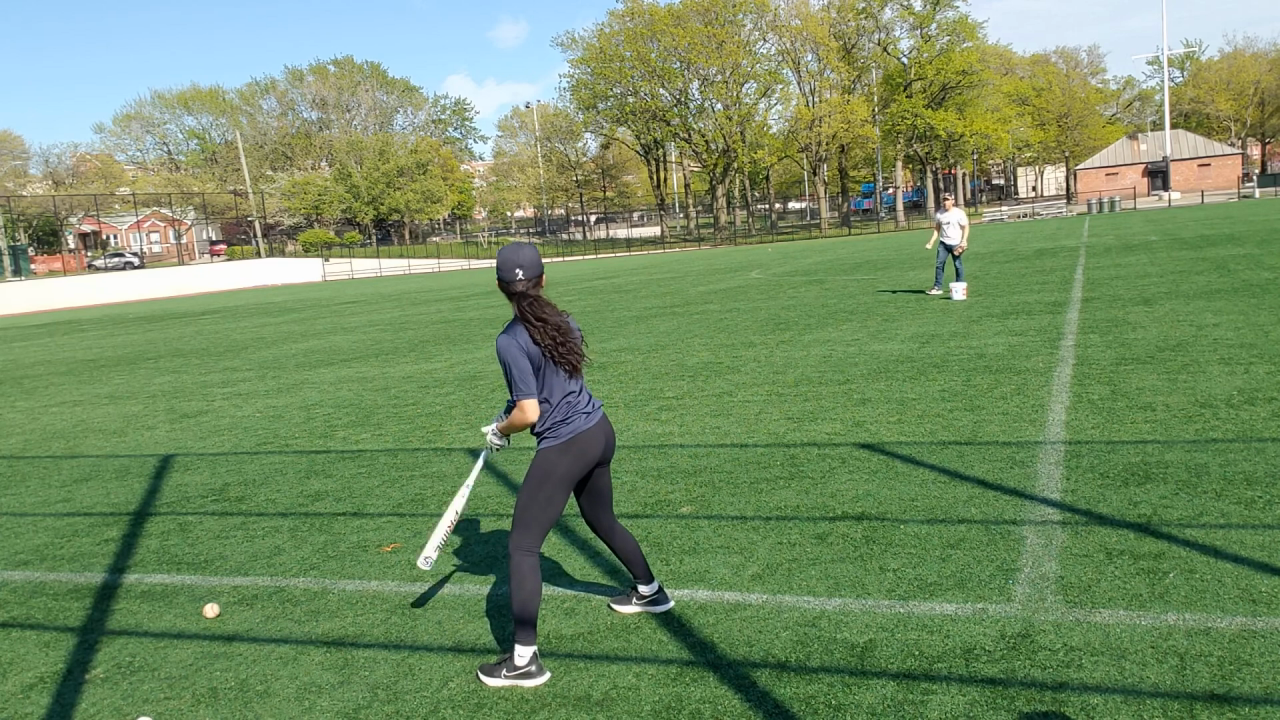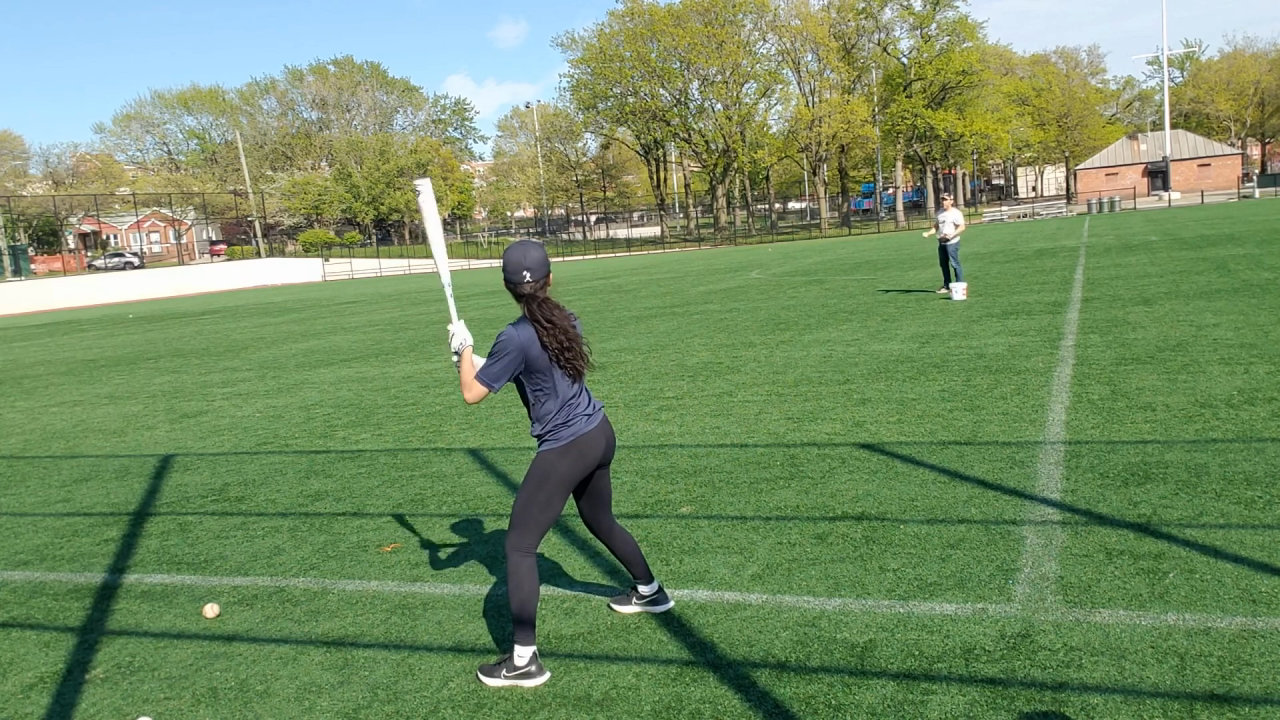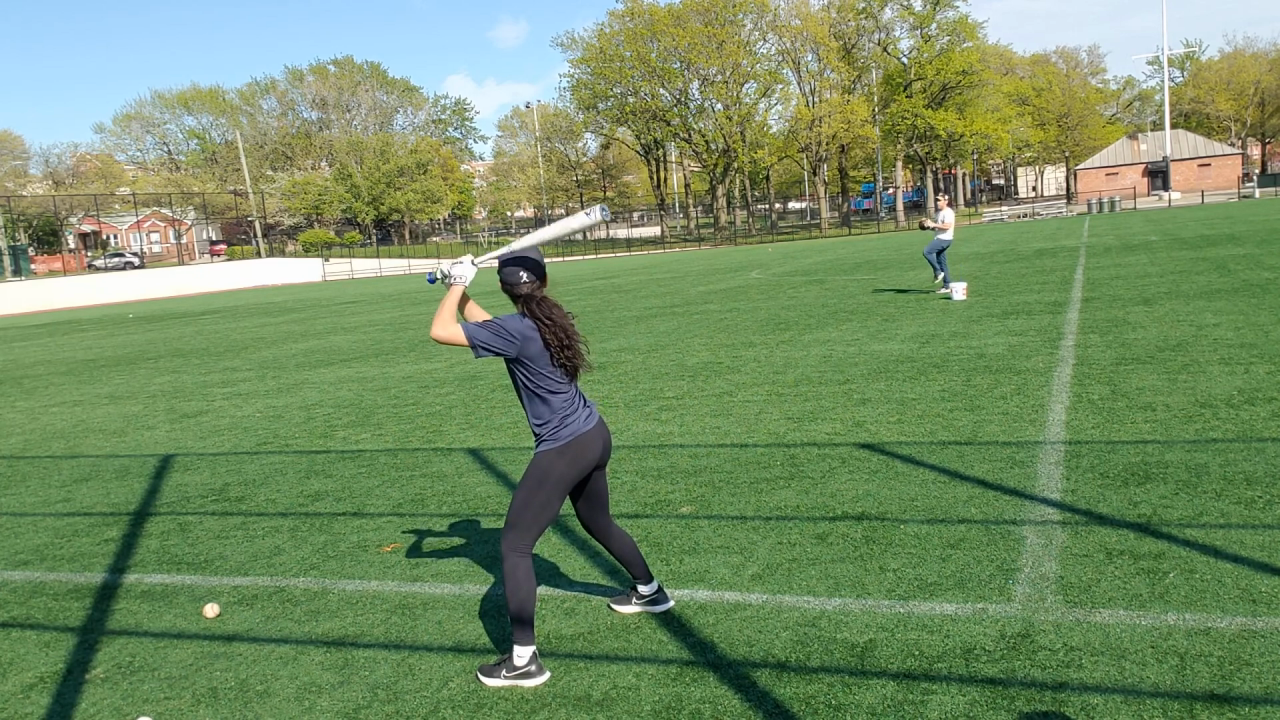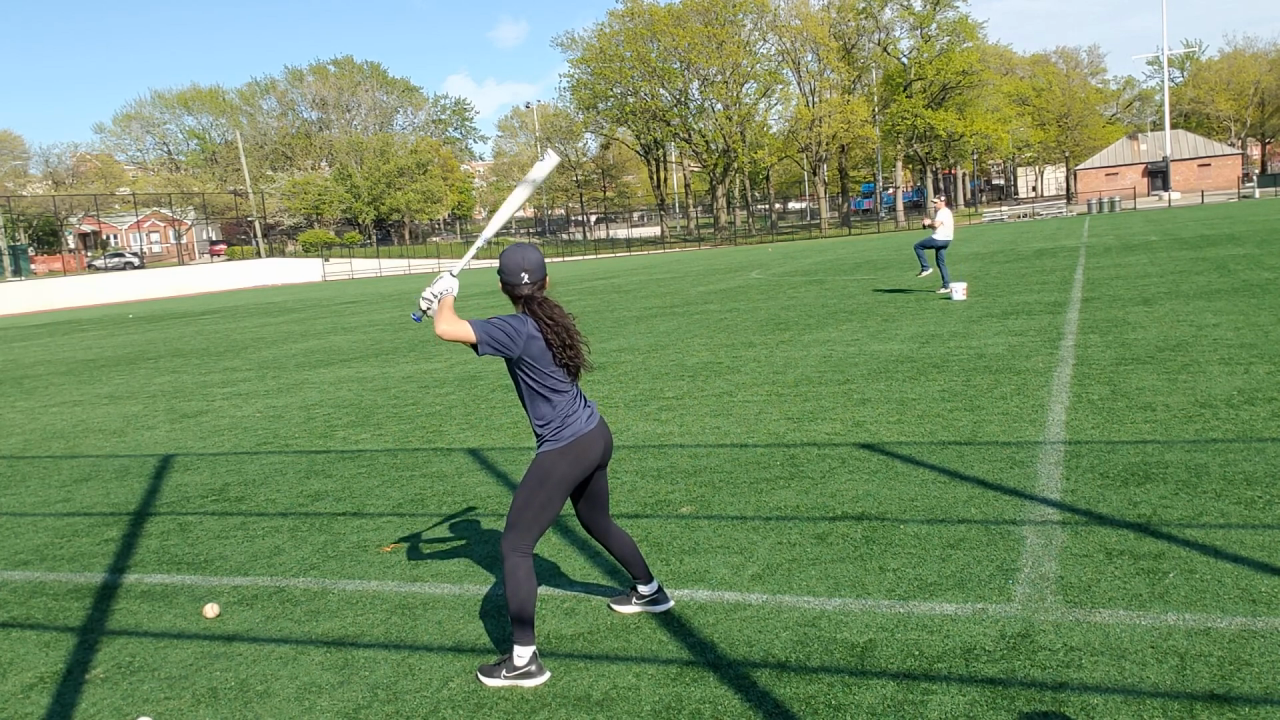
dt=0.5s
person 1, frame 1
left shoulder: (510, 340)
right shoulder: (563, 322)
left elbow: (527, 414)
left wrist: (500, 427)
left hip: (564, 448)
right hip: (599, 432)
left knee: (522, 546)
right knee: (602, 520)
left ankle: (525, 659)
right ankle: (649, 591)
person 1, frame 2
left shoulder: (516, 336)
right shoulder: (566, 322)
left elbow: (472, 394)
left wrist: (463, 348)
right wrist: (485, 360)
left hip: (565, 449)
right hip: (599, 434)
left knee: (518, 546)
right knee: (600, 521)
left ankle: (524, 659)
right ankle: (650, 591)
person 1, frame 3
left shoulder: (517, 329)
right shoulder: (552, 319)
left elbow: (440, 332)
right elbow: (491, 325)
left wrist: (457, 284)
right wrist: (461, 293)
left hip: (563, 451)
right hip: (594, 436)
left knee: (514, 546)
right knee: (598, 522)
left ankle: (524, 660)
right ankle: (649, 591)
person 1, frame 4
left shoulder: (519, 329)
right shoulder: (550, 320)
left elbow: (446, 331)
right elbow: (486, 335)
left wrist: (445, 295)
right wrist: (442, 307)
left hip: (565, 451)
right hip: (595, 436)
left knee: (515, 546)
right knee: (597, 522)
left ankle: (524, 660)
right ankle: (650, 591)
